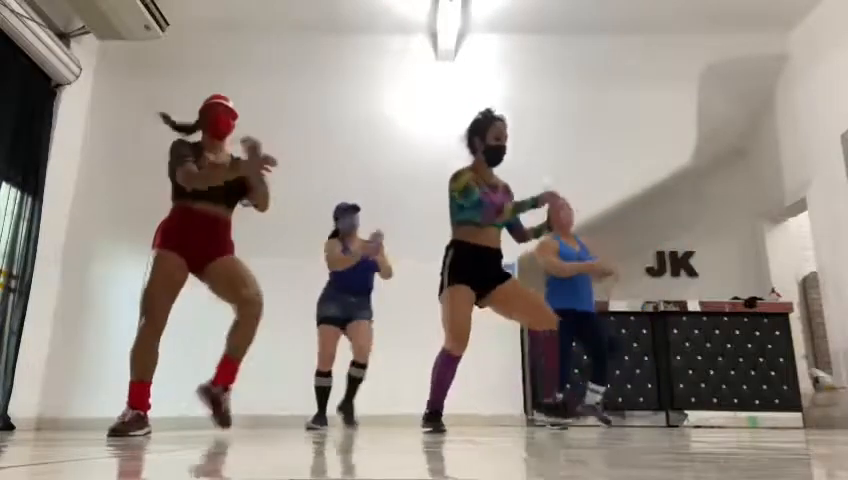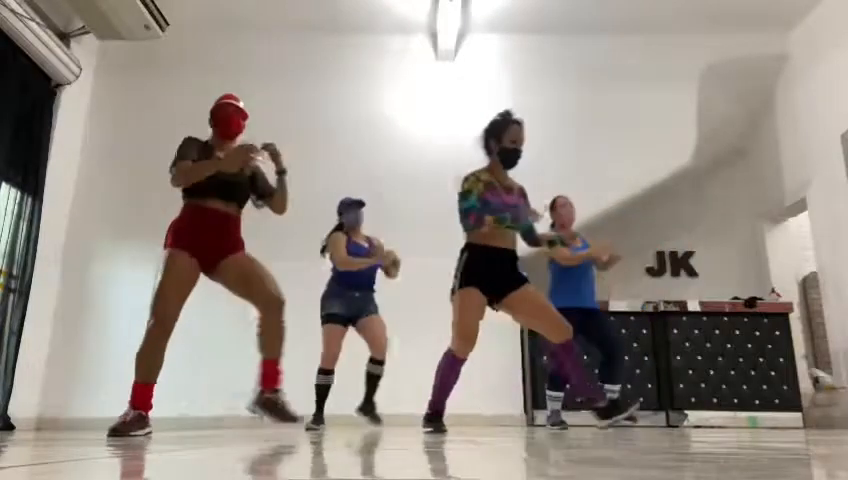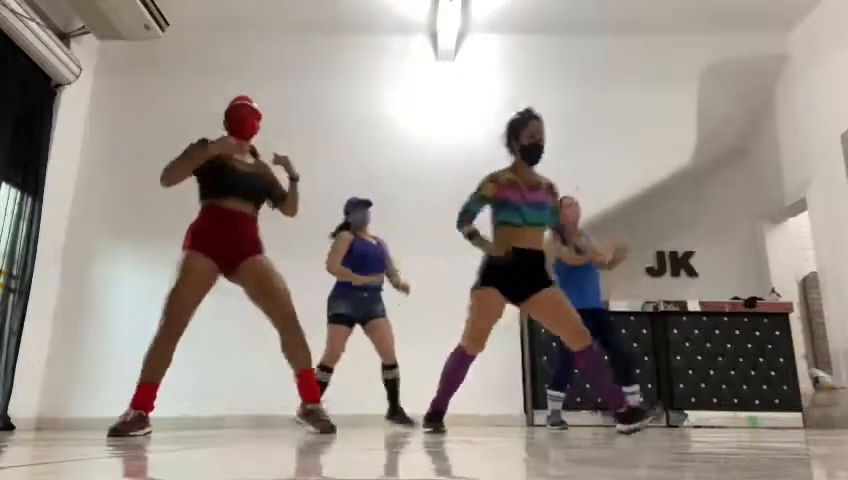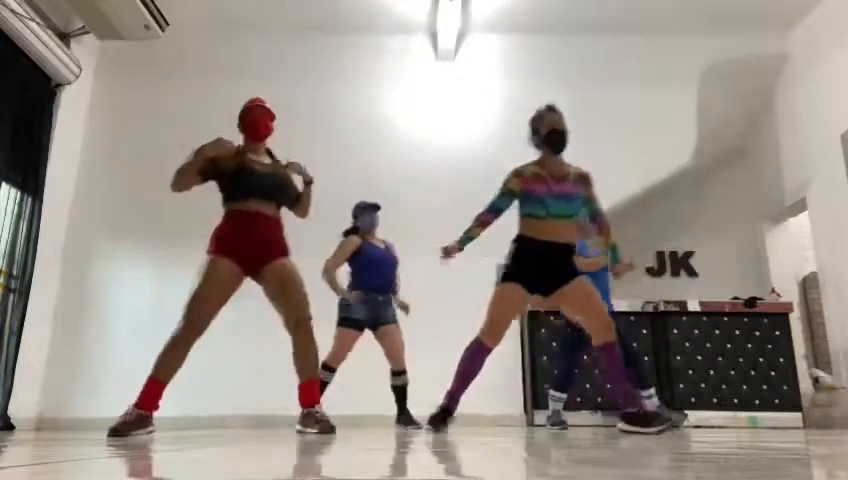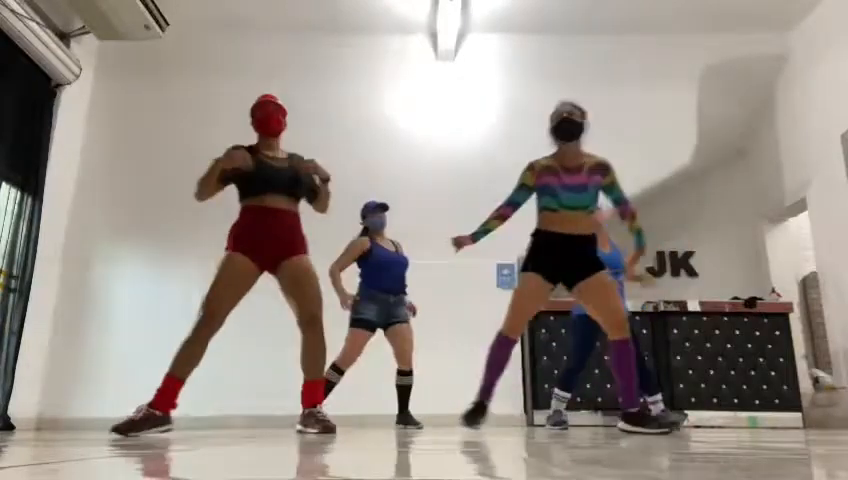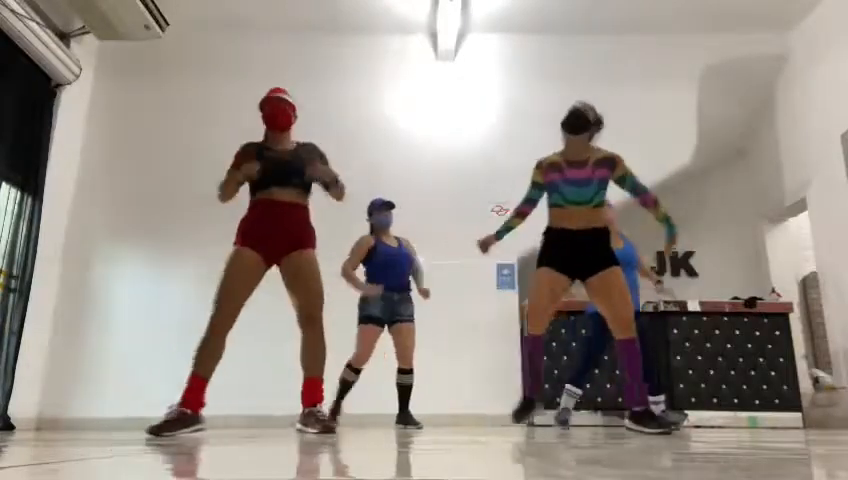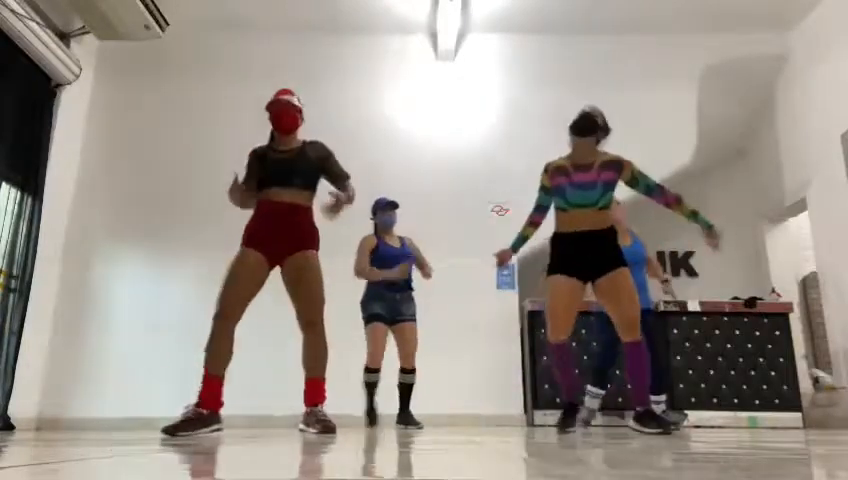
dt=0.1s
person 1, frame 1
left shoulder: (241, 165)
right shoulder: (184, 150)
left elbow: (263, 204)
right elbow: (191, 182)
left wrist: (253, 168)
right wrist: (243, 168)
left hip: (218, 246)
right hip: (177, 237)
left knee: (252, 302)
right knee: (152, 319)
left ankle: (219, 387)
right ankle: (136, 411)
person 1, frame 2
left shoulder: (250, 167)
right shoulder: (193, 147)
left elbow: (279, 207)
right elbow: (178, 178)
left wrist: (281, 170)
right wrist: (226, 163)
left hip: (229, 245)
right hip: (188, 237)
left knee: (274, 300)
right knee: (161, 320)
left ankle: (269, 392)
right ankle: (138, 410)
person 1, frame 3
left shoulder: (263, 167)
right shoulder: (210, 150)
left elbow: (291, 209)
right elbow: (168, 178)
left wrist: (294, 178)
right wrist: (205, 151)
left hip: (247, 245)
right hip: (208, 238)
left knee: (286, 315)
right knee: (173, 321)
left ankle: (311, 404)
right ankle: (139, 410)
person 1, frame 4
left shoulder: (277, 169)
right shoulder: (224, 157)
left elbow: (302, 210)
right elbow: (178, 185)
left wrist: (307, 182)
right wrist: (204, 155)
left hip: (272, 246)
right hip: (231, 243)
left knee: (302, 321)
right knee: (192, 323)
left ankle: (310, 409)
right ankle: (143, 410)
person 1, frame 5
left shoulder: (296, 162)
right shoulder: (239, 154)
left elbow: (322, 206)
right elbow: (201, 194)
left wrist: (323, 179)
right wrist: (221, 166)
left hip: (290, 242)
right hip: (248, 239)
left knee: (313, 319)
right knee: (209, 320)
left ankle: (312, 408)
right ankle: (159, 407)
person 1, frame 6
left shoulder: (310, 151)
right shoulder: (251, 151)
left elbow: (340, 193)
right elbow: (224, 195)
left wrist: (329, 175)
right wrist: (238, 173)
left hip: (298, 234)
right hip: (256, 232)
left knee: (311, 318)
right knee: (221, 316)
left ankle: (312, 408)
right ankle: (189, 408)
person 1, frame 7
left shoulder: (316, 151)
right shoulder: (257, 155)
left elbow: (347, 187)
left wrist: (341, 199)
right wrist: (237, 196)
left hip: (300, 235)
right hip: (259, 234)
left knee: (312, 320)
right knee: (224, 316)
left ankle: (314, 408)
right ankle: (207, 408)
person 2, frame 1
left shoulder: (503, 187)
right shoulder: (462, 178)
left elbow: (519, 234)
right elbow: (495, 214)
left wrist: (549, 226)
right wrist: (539, 199)
left hip: (491, 268)
right hip: (462, 263)
left knee: (547, 320)
right knee: (457, 343)
right ankle: (433, 412)
person 2, frame 2
left shoulder: (519, 190)
right shoulder: (474, 181)
left elbow: (531, 237)
right elbow: (470, 223)
right wrist: (511, 217)
left hip: (509, 270)
right hip: (477, 265)
left knee: (561, 330)
right knee: (463, 344)
left ankle: (597, 402)
right ankle: (434, 411)
person 2, frame 3
left shoulder: (548, 188)
right shoulder: (497, 182)
left elbow: (562, 231)
right elbow: (464, 220)
right wrist: (486, 244)
left hip: (535, 271)
right hip: (498, 270)
left knee: (578, 335)
right knee: (473, 341)
left ankle: (621, 410)
right ankle: (437, 410)
person 2, frame 4
left shoulder: (581, 178)
right shoulder: (523, 176)
left elbow: (596, 217)
right elbow: (491, 213)
left wrist: (614, 253)
right wrist: (460, 243)
left hip: (563, 264)
right hip: (526, 261)
left knee: (604, 326)
right knee: (491, 333)
left ankle: (632, 410)
right ankle: (448, 405)
person 2, frame 5
left shoulder: (599, 167)
right shoulder: (537, 168)
left elbow: (622, 204)
right elbow: (509, 207)
left wrist: (639, 242)
right wrist: (474, 236)
left hip: (583, 252)
right hip: (545, 250)
left knee: (618, 323)
right knee: (513, 323)
left ankle: (633, 410)
right ankle: (482, 399)
person 2, frame 6
left shoulder: (608, 161)
right shoulder: (546, 166)
left elbow: (642, 194)
right elbow: (527, 205)
left wrist: (669, 226)
right wrist: (495, 236)
left hip: (597, 247)
right hip: (558, 247)
left knee: (625, 322)
right knee: (535, 320)
left ankle: (638, 409)
right ankle: (531, 396)
person 2, frame 7
left shoulder: (614, 165)
right shoulder: (553, 169)
left elbow: (657, 190)
right elbow: (538, 213)
left wrist: (700, 221)
right wrist: (513, 248)
left hip: (604, 248)
right hip: (565, 250)
left knee: (630, 327)
right knee: (557, 330)
left ankle: (643, 410)
right ankle: (571, 403)
person 3, frame 1
left shoulder: (372, 244)
right shoulder: (334, 244)
left elbow: (386, 273)
right elbow: (337, 264)
left wrist: (378, 253)
right wrist: (365, 251)
left hip: (361, 306)
right hip: (333, 303)
left knee: (363, 350)
right knee: (326, 357)
left ankle: (347, 403)
right ankle: (320, 414)
person 3, frame 2
left shoulder: (375, 243)
right shoulder: (337, 238)
left elbow: (391, 273)
right elbow: (341, 263)
left wrist: (394, 263)
right wrist: (374, 260)
left hip: (365, 302)
right hip: (337, 300)
left knee: (380, 346)
right knee: (330, 355)
left ankle: (368, 403)
right ankle: (318, 413)
person 3, frame 3
left shoulder: (381, 244)
right shoulder: (345, 237)
left elbow: (391, 273)
right elbow: (332, 266)
left wrist: (400, 284)
right wrist: (361, 279)
left hip: (373, 301)
right hip: (346, 300)
left knee: (389, 352)
right knee: (332, 354)
left ankle: (395, 409)
person 3, frame 4
left shoulder: (388, 247)
right shoulder: (353, 241)
right elbow: (328, 269)
left wrist: (397, 298)
right wrist: (342, 293)
left hip: (384, 307)
right hip: (357, 304)
left knee: (399, 358)
right knee: (337, 355)
left ankle: (403, 413)
person 3, frame 5
left shoulder: (397, 247)
right shoulder: (362, 243)
right elbow: (334, 270)
left wrist: (407, 300)
right wrist: (343, 295)
left hip: (397, 305)
right hip: (369, 304)
left knee: (406, 358)
right knee: (348, 357)
left ankle: (403, 412)
person 3, frame 6
left shoulder: (405, 244)
right shoulder: (367, 241)
left elbow: (416, 269)
right elbow: (346, 270)
left wrist: (420, 286)
right wrist: (363, 288)
left hip: (402, 302)
right hip: (374, 302)
left knee: (406, 357)
right knee: (362, 355)
left ankle: (404, 412)
right ankle: (336, 404)
person 3, frame 7
left shoulder: (407, 243)
right shoulder: (369, 241)
left elbow: (427, 272)
right elbow: (360, 271)
left wrist: (424, 268)
right wrist: (390, 274)
left hip: (404, 301)
right hip: (377, 301)
left knee: (409, 358)
right knee: (375, 354)
left ankle: (404, 412)
right ankle: (370, 408)
person 4, frame 1
left shoulder: (582, 243)
right shoulder: (548, 243)
left elbow: (593, 272)
right elbow: (553, 268)
left wrist: (603, 271)
right wrist: (587, 267)
left hip: (586, 311)
right hip: (559, 311)
left knee: (604, 351)
right knee: (562, 361)
left ankle: (592, 403)
right ankle: (552, 410)
person 4, frame 2
left shoulder: (582, 239)
right shoulder: (552, 238)
left elbow: (601, 265)
right elbow: (565, 258)
left wrist: (610, 259)
right wrist: (594, 253)
left hip: (589, 308)
right hip: (563, 308)
left knee: (614, 349)
left ankle: (612, 403)
right ankle: (554, 411)
person 4, frame 3
left shoulder: (586, 237)
right shoulder: (556, 240)
left elbow: (606, 265)
right elbow: (571, 258)
left wrist: (617, 257)
right wrist: (596, 254)
left hip: (595, 308)
left knee: (620, 353)
right knee: (568, 360)
left ankle: (634, 403)
right ankle: (554, 410)
person 4, frame 4
left shoulder: (602, 244)
left elbow: (616, 272)
right elbow: (582, 264)
left wrist: (625, 267)
right wrist: (605, 260)
left knee: (631, 358)
right knee: (569, 362)
left ankle: (655, 408)
right ankle: (555, 411)
person 4, frame 5
left shoulder: (613, 245)
left elbow: (625, 271)
left wrist: (640, 277)
right hip: (588, 314)
left knee: (638, 360)
right knee: (577, 361)
left ankle: (658, 410)
right ankle: (556, 411)
person 4, frame 6
left shoulder: (627, 240)
left elbow: (639, 265)
left wrist: (656, 280)
left hip: (631, 311)
right hip: (601, 311)
left knee: (648, 358)
right knee: (590, 358)
left ankle: (659, 409)
right ankle: (566, 406)
person 4, frame 7
left shoulder: (637, 238)
left elbow: (650, 262)
left wrist: (665, 281)
left hip: (643, 308)
left knee: (658, 357)
right knee: (606, 356)
left ankle: (660, 409)
right ankle: (590, 405)
